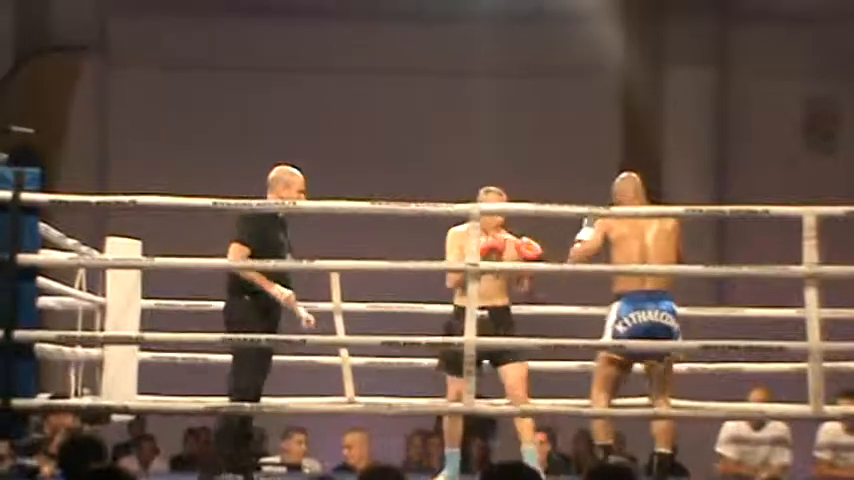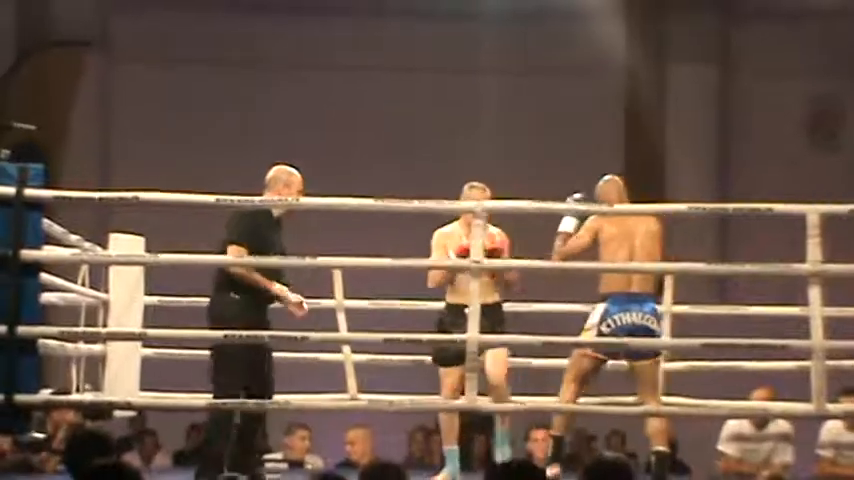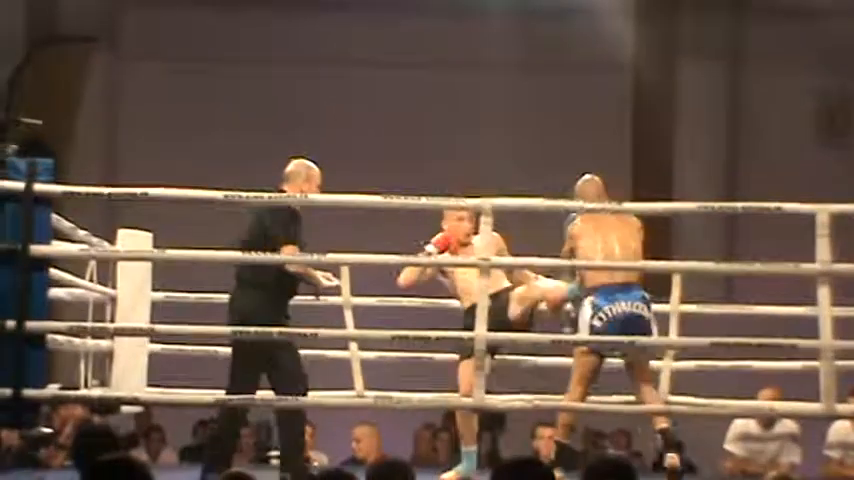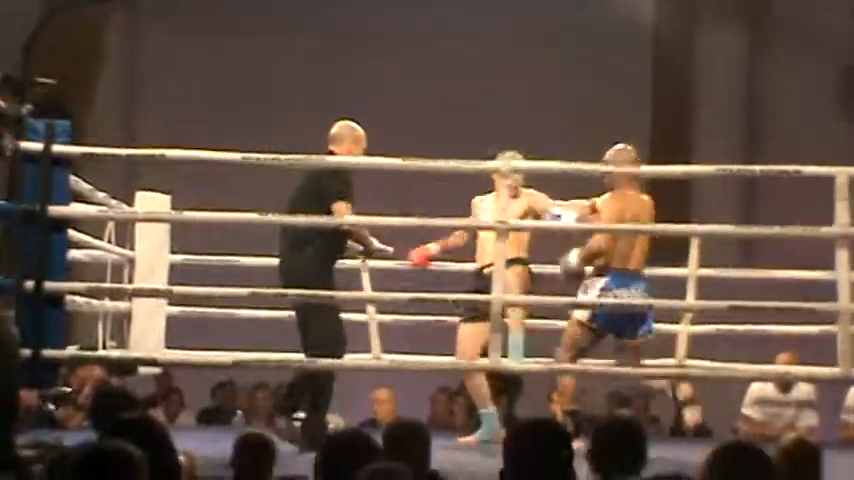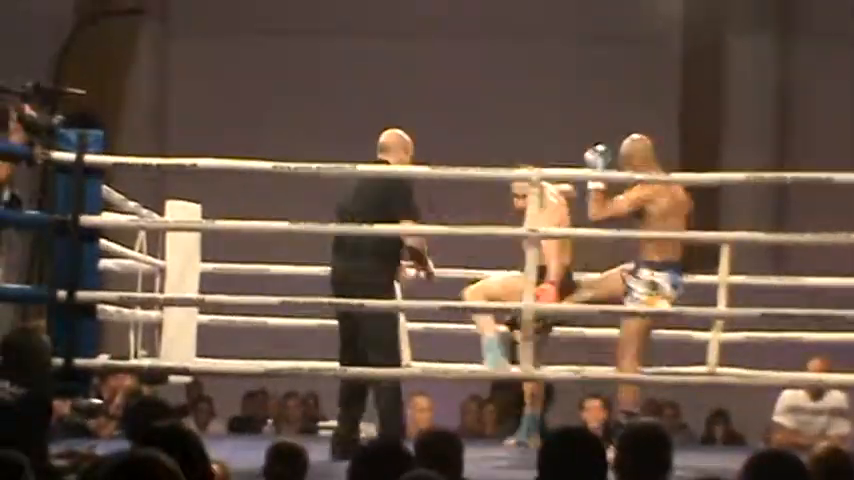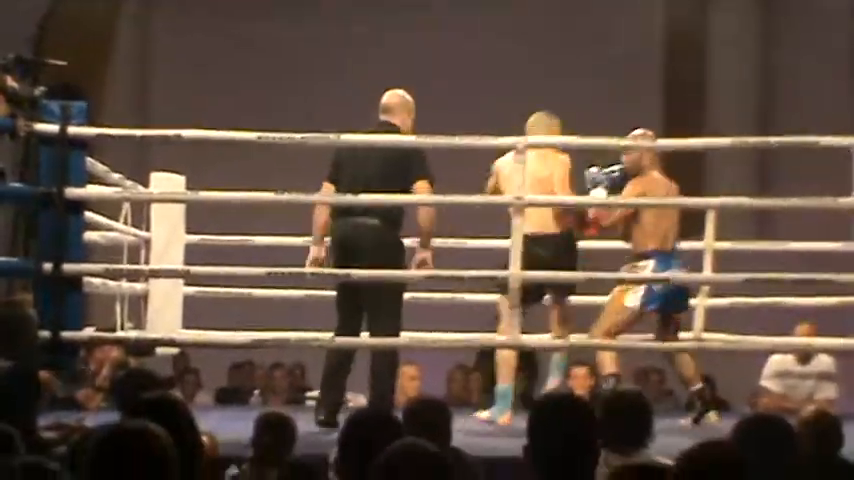
dt=0.3s
person 1, frame 1
left shoulder: (277, 224)
right shoulder: (256, 218)
right elbow: (235, 260)
left wrist: (298, 308)
right wrist: (271, 289)
left hip: (265, 315)
right hip: (247, 312)
left knee: (250, 395)
right knee: (243, 391)
left ankle: (238, 467)
person 1, frame 2
left shoulder: (273, 223)
right shoulder: (249, 216)
right elbow: (235, 263)
left wrist: (286, 296)
right wrist: (273, 286)
left hip: (254, 313)
right hip: (232, 310)
left knee: (260, 392)
right knee: (227, 392)
person 1, frame 3
left shoulder: (281, 213)
right shoulder: (283, 212)
right elbow: (292, 263)
left wrist: (314, 277)
right wrist: (318, 279)
left hip: (270, 308)
right hip: (255, 307)
left knee: (290, 387)
right knee: (244, 390)
person 1, frame 4
left shoulder: (321, 173)
right shoulder: (333, 172)
right elbow: (344, 219)
left wrist: (363, 242)
right wrist: (370, 243)
left hip: (306, 264)
right hip: (307, 265)
left knee: (322, 348)
right knee: (328, 347)
left ankle: (313, 430)
right ankle: (297, 422)
person 1, frame 5
left shoulder: (359, 184)
right shoulder: (397, 183)
right elbow: (412, 238)
right wrist: (425, 265)
left hip: (342, 271)
right hip: (370, 274)
left knee: (353, 360)
right knee: (384, 361)
left ankle: (345, 441)
person 1, frame 6
left shoulder: (349, 146)
right shoulder: (408, 149)
left elbow: (325, 198)
right elbow: (424, 200)
left wrist: (318, 244)
right wrist: (425, 247)
left hip: (345, 234)
right hip: (380, 237)
left knee: (346, 325)
right knee: (384, 329)
left ankle: (327, 408)
right ankle: (380, 413)
person 2, frame 1
left shoulder: (610, 222)
right shoulder: (670, 224)
left elbow: (576, 260)
left wrist: (585, 231)
left hip: (627, 311)
right hip: (663, 311)
left knee: (601, 393)
right knee: (660, 399)
person 2, frame 2
left shoulder: (598, 221)
right shoulder: (653, 224)
left elbow: (560, 255)
left wrist: (569, 220)
left hip: (611, 311)
right hip: (646, 311)
left knee: (572, 384)
right knee: (650, 399)
person 2, frame 3
left shoulder: (576, 227)
right shoulder: (633, 223)
left wrist: (570, 293)
left hip: (600, 303)
right hip: (635, 302)
left knee: (577, 390)
right knee: (644, 384)
left ankle: (556, 464)
right ankle: (669, 447)
person 2, frame 4
left shoulder: (613, 201)
right shoulder: (646, 203)
left elbow: (602, 242)
left wrist: (574, 258)
right wrist: (576, 214)
left hip: (607, 286)
right hip: (635, 289)
left knee: (566, 358)
person 2, frame 5
left shoulder: (646, 192)
right shoulder: (674, 189)
left elbow: (598, 213)
right elbow: (688, 207)
left wrist: (597, 174)
left hip: (655, 280)
right hip: (646, 272)
left knee: (627, 356)
right knee: (589, 291)
person 2, frame 6
left shoulder: (639, 185)
right shoulder: (670, 187)
left elbow: (605, 221)
left wrist: (598, 188)
right wrist: (617, 186)
left hip: (649, 270)
right hip: (671, 267)
left knee: (599, 335)
right knee: (669, 343)
right ankle: (706, 407)
person 3, frame 1
left shoulder: (510, 242)
right shoulder: (456, 235)
left elbow: (525, 288)
right elbow: (452, 281)
left wrist: (530, 263)
right wrist: (479, 255)
left hip: (499, 320)
right hip: (464, 320)
left knee: (518, 394)
right knee: (455, 397)
person 3, frame 2
left shoulder: (496, 236)
right shoulder: (443, 235)
left elbow: (511, 282)
right elbow: (433, 282)
left wrist: (500, 259)
right wrist: (457, 257)
left hip: (490, 314)
right hip: (455, 316)
left knee: (496, 379)
right knee: (450, 393)
left ankle: (502, 443)
person 3, frame 3
left shoulder: (492, 241)
right shoulder: (440, 258)
left elbow: (517, 272)
right elbow: (404, 282)
left wrist: (540, 283)
right wrist: (431, 252)
left hip: (507, 303)
right hip: (476, 319)
left knee: (530, 290)
right knee: (466, 394)
person 3, frame 4
left shoulder: (529, 198)
right shoulder: (479, 204)
right elbow: (464, 236)
right wrist: (434, 248)
left hip: (512, 272)
right hip: (483, 282)
left knee: (514, 277)
right knee: (465, 359)
left ankle: (516, 355)
right ankle: (490, 424)
person 3, frame 5
left shoulder: (546, 215)
right shoulder: (554, 192)
left elbow: (554, 260)
right elbow: (566, 190)
left wrist: (550, 290)
left hip: (545, 283)
right hip: (557, 280)
left knee: (473, 294)
left ankle: (498, 359)
right ankle: (530, 427)
person 3, frame 6
left shoulder: (503, 163)
right shoulder: (559, 161)
left elbow: (490, 192)
right elbow: (563, 205)
right wrist: (575, 218)
left hip: (525, 248)
right hip: (560, 247)
left knee: (509, 327)
right knee: (560, 313)
left ankle: (502, 408)
right ankle: (555, 378)
